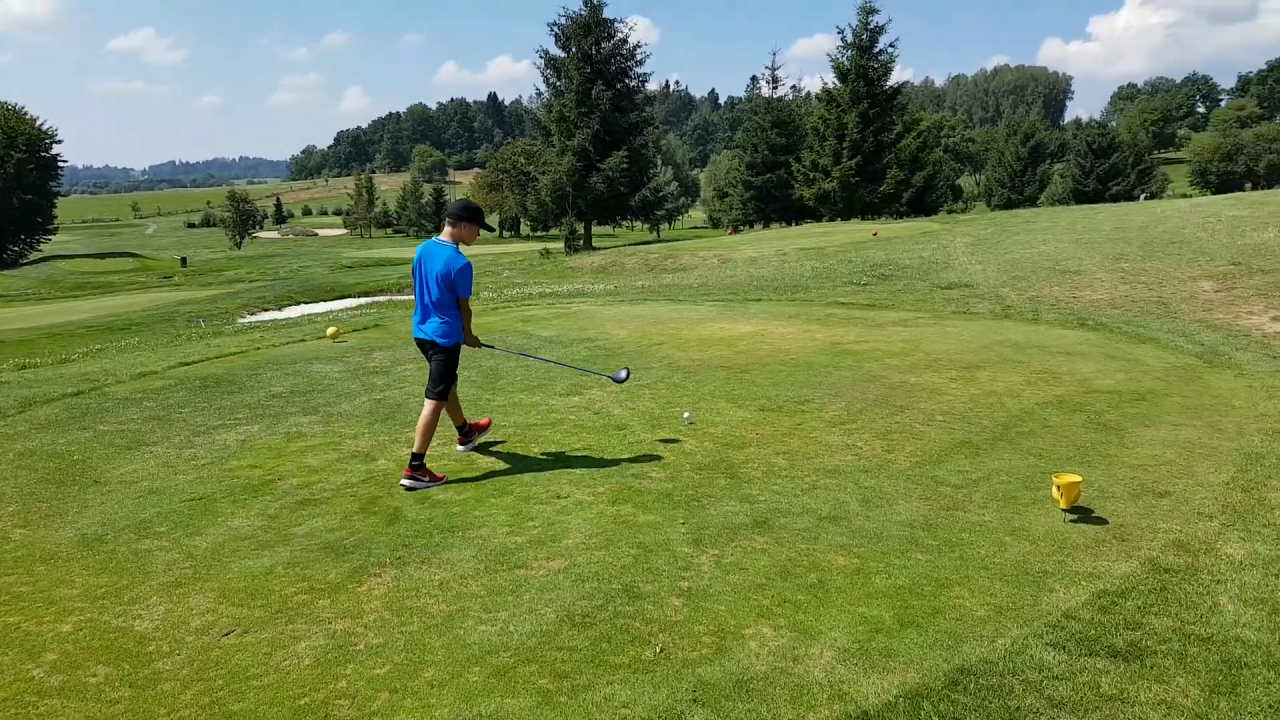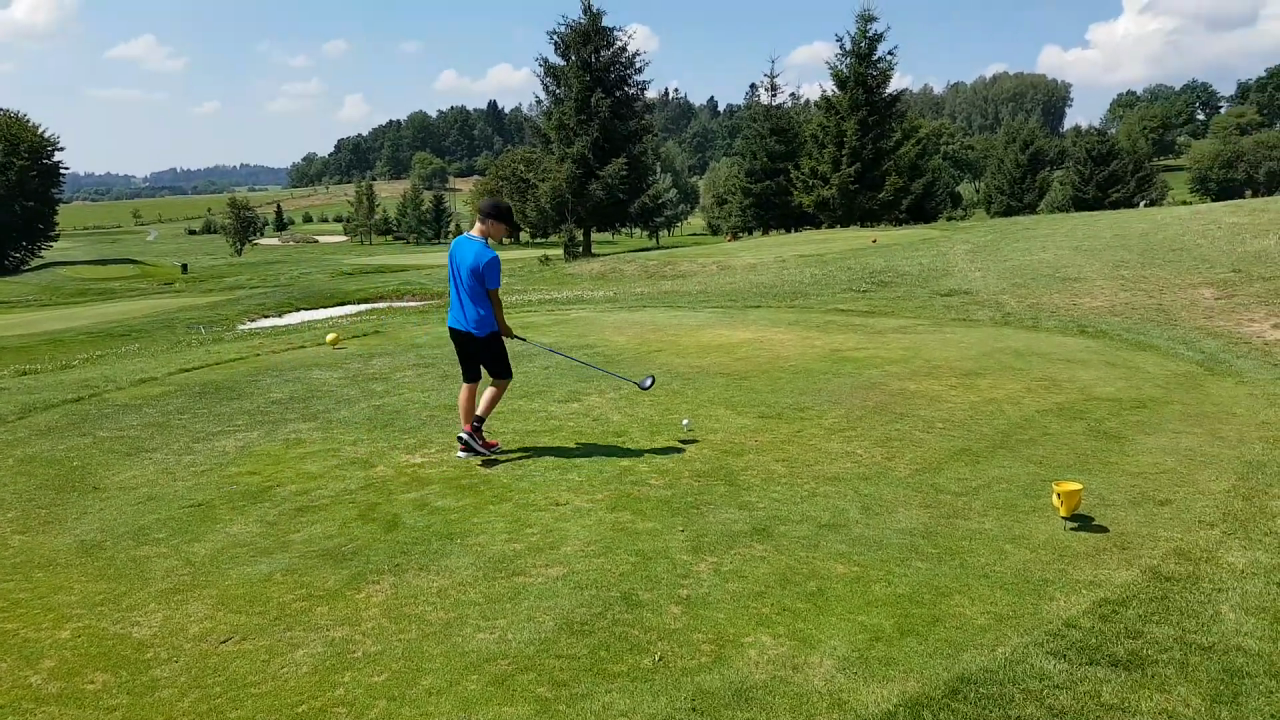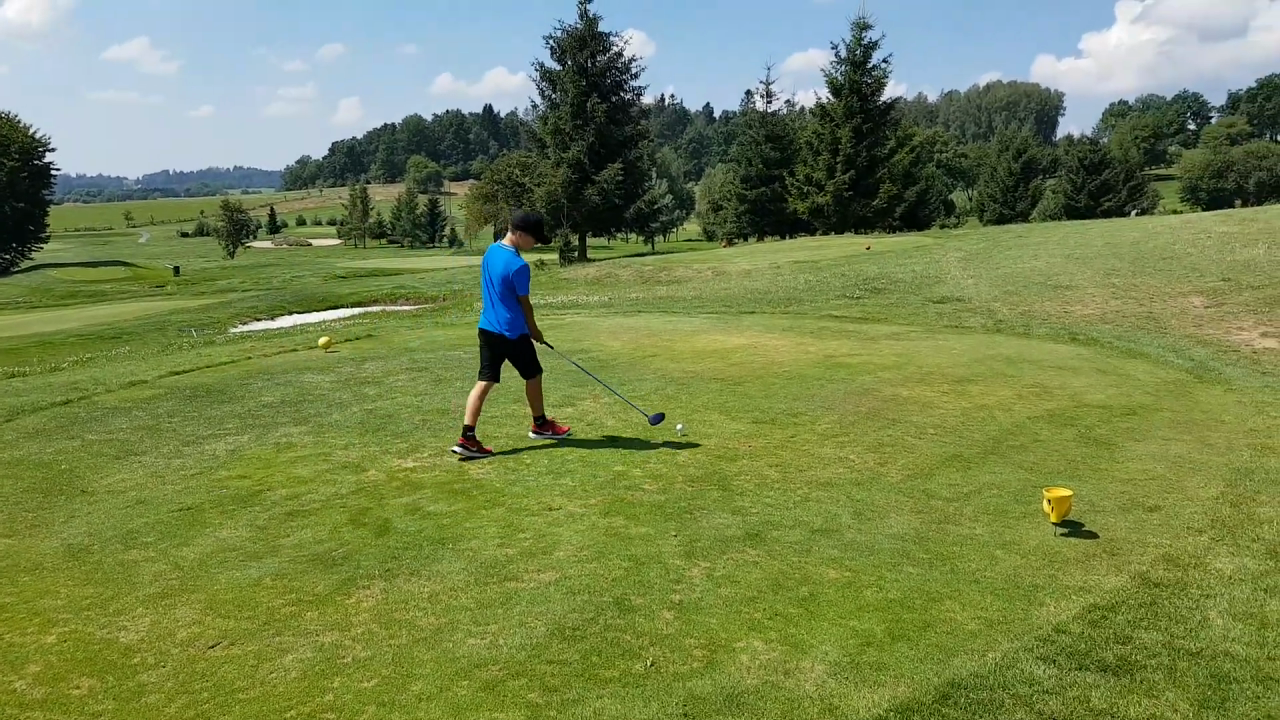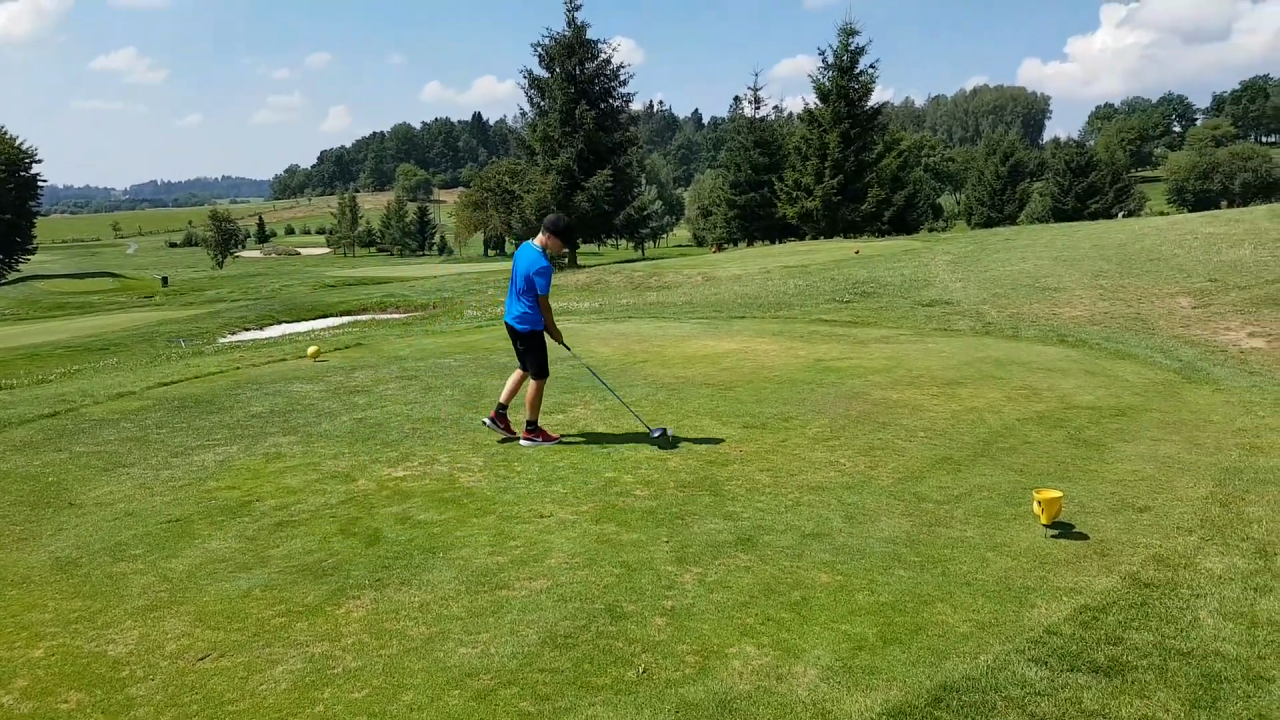
dt=0.3s
person 1, frame 1
left shoulder: (423, 249)
right shoulder: (460, 263)
right elbow: (463, 306)
right wrist: (469, 335)
left hip: (422, 331)
right hip: (445, 337)
left knee: (449, 386)
right knee: (436, 399)
left ankle: (465, 431)
right ankle: (415, 468)
person 1, frame 2
left shoulder: (456, 244)
right shoulder: (488, 257)
right elbow: (494, 298)
right wrist: (503, 327)
left hip: (456, 325)
right hip: (482, 328)
left knee: (470, 381)
right knee: (502, 378)
left ankle: (470, 440)
right ankle: (472, 429)
person 1, frame 3
left shoulder: (490, 252)
right shoulder: (518, 266)
right elbow: (525, 304)
right wrist: (535, 331)
left hip: (487, 327)
right hip: (512, 332)
left knee: (486, 381)
right knee: (533, 375)
left ankle: (467, 439)
right ankle: (540, 425)
person 1, frame 4
left shoulder: (523, 248)
right shoulder: (541, 265)
right elbow: (543, 303)
right wrist: (553, 330)
left hip: (513, 320)
right hip: (528, 325)
left knee: (525, 370)
right knee: (538, 376)
left ankle: (499, 414)
right ankle: (531, 431)
